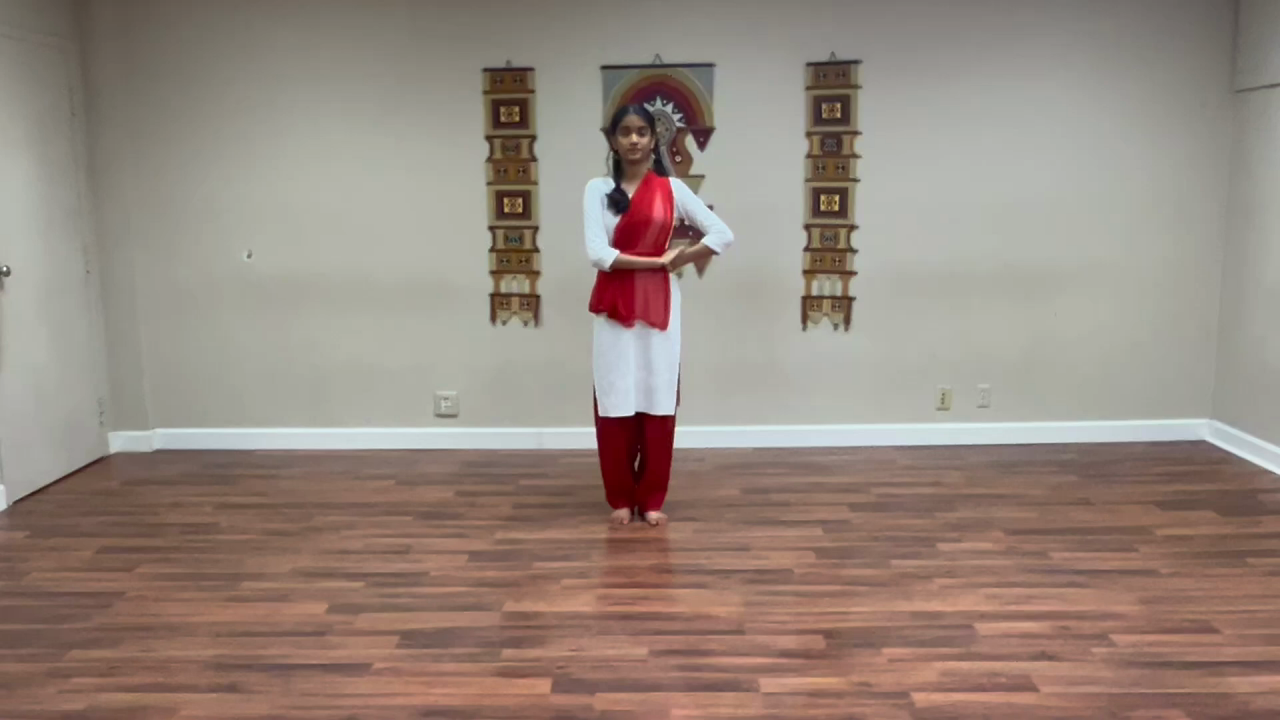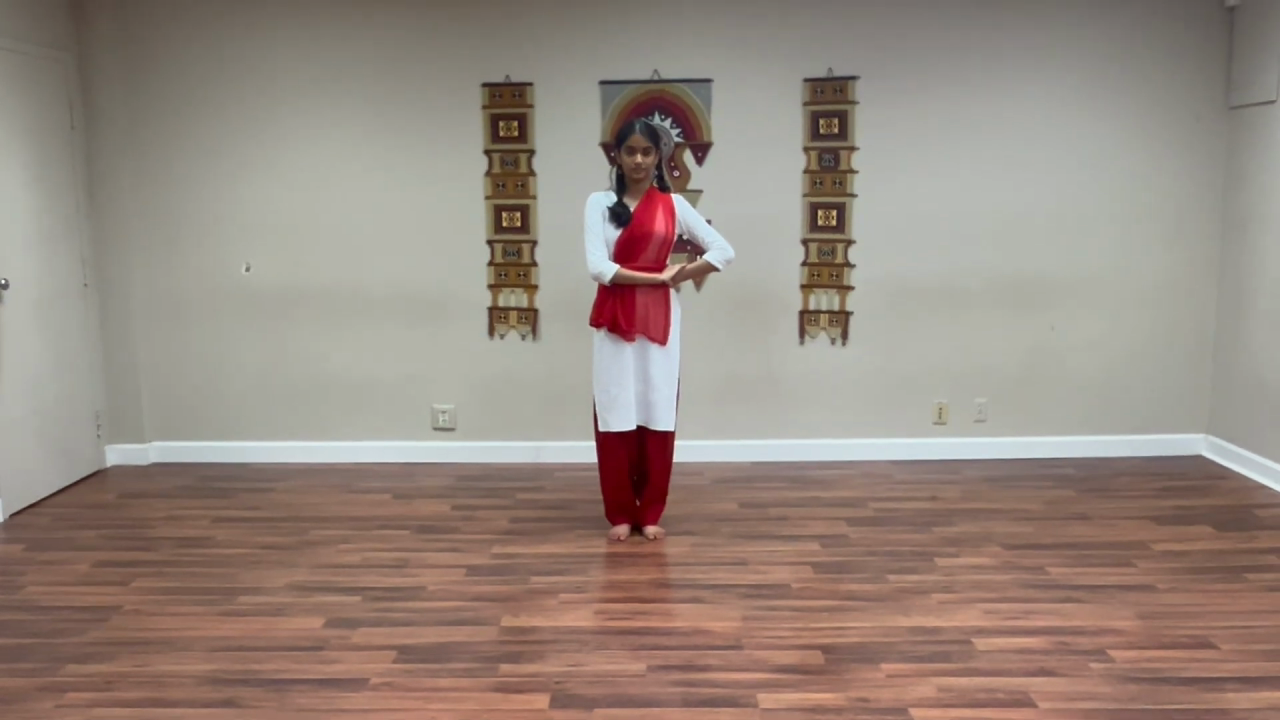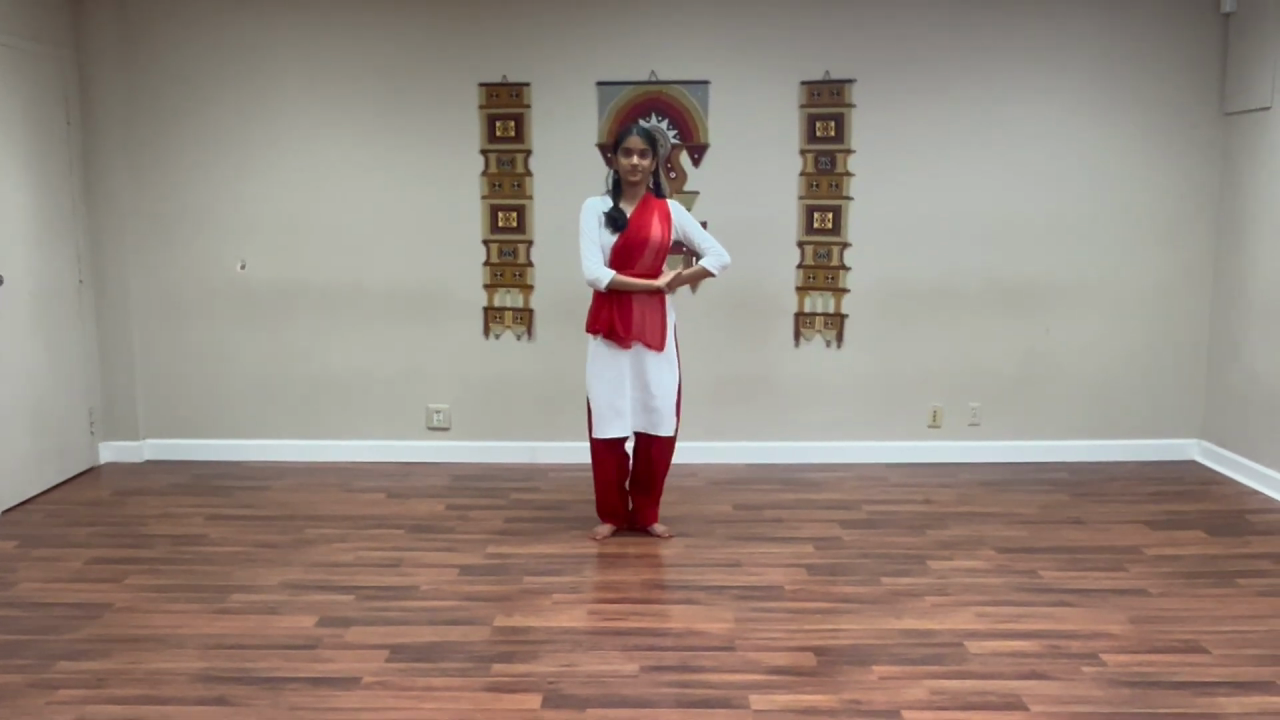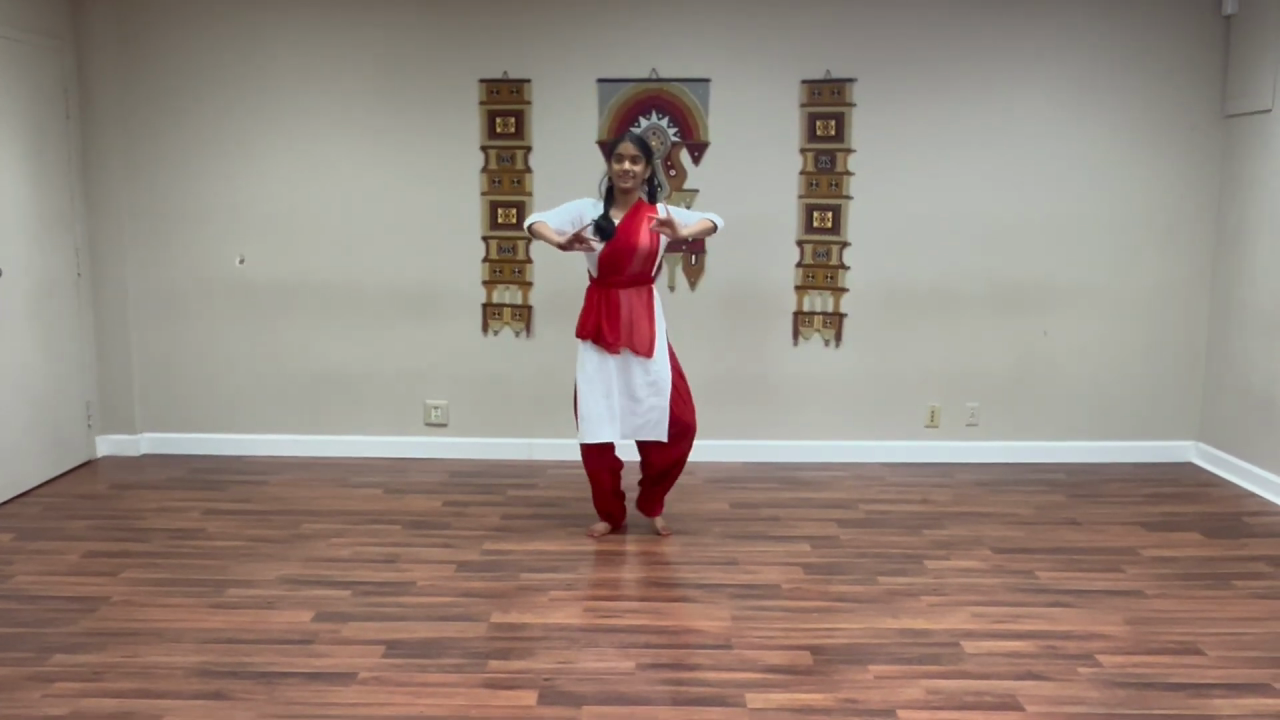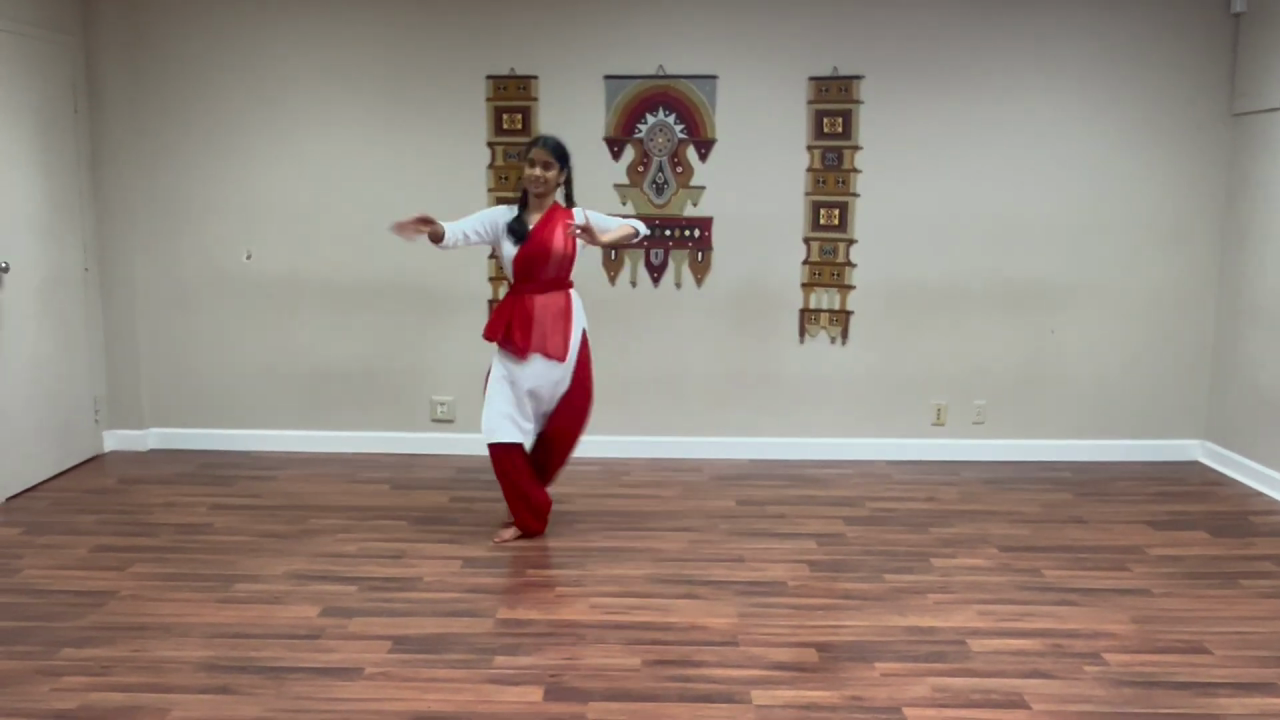
dt=1s
person 1, frame 1
left shoulder: (671, 188)
right shoulder: (598, 189)
left elbow: (722, 234)
right elbow: (598, 254)
left wrist: (678, 261)
right wrist: (656, 261)
left hip: (659, 303)
right hip: (614, 305)
left knee: (659, 400)
right knee: (614, 401)
left ankle: (652, 498)
right ankle: (621, 498)
person 1, frame 2
left shoulder: (674, 205)
right shoulder: (600, 203)
left elbow: (723, 251)
right elbow: (598, 267)
left wrist: (678, 278)
right wrist: (657, 276)
left hip: (659, 318)
right hip: (614, 319)
left knee: (658, 414)
right knee: (615, 416)
left ankle: (650, 513)
right ankle: (621, 514)
person 1, frame 3
left shoulder: (670, 210)
right shoulder: (595, 208)
left elbow: (719, 257)
right elbow: (593, 273)
left wrist: (673, 284)
right wrist: (653, 283)
left hip: (655, 325)
right hip: (609, 326)
left knee: (660, 424)
right knee: (606, 425)
left ankle: (644, 513)
right ankle: (612, 514)
person 1, frame 4
left shoulder: (660, 213)
right shoulder: (586, 210)
left elbow: (713, 221)
right elbow: (534, 222)
left wrist: (681, 234)
right wrist: (561, 242)
left hip: (645, 323)
right hip: (599, 323)
left knee: (677, 420)
right knee: (597, 424)
left ankle: (652, 501)
right ankle: (610, 513)
person 1, frame 5
left shoulder: (578, 219)
right shoulder: (500, 218)
left elbow: (637, 227)
right elbow: (450, 235)
left wrist: (603, 238)
right wrist: (428, 227)
left hip: (562, 328)
right hip: (514, 329)
left knee: (560, 428)
right knee: (506, 427)
left ankle: (530, 507)
right ankle: (528, 516)
